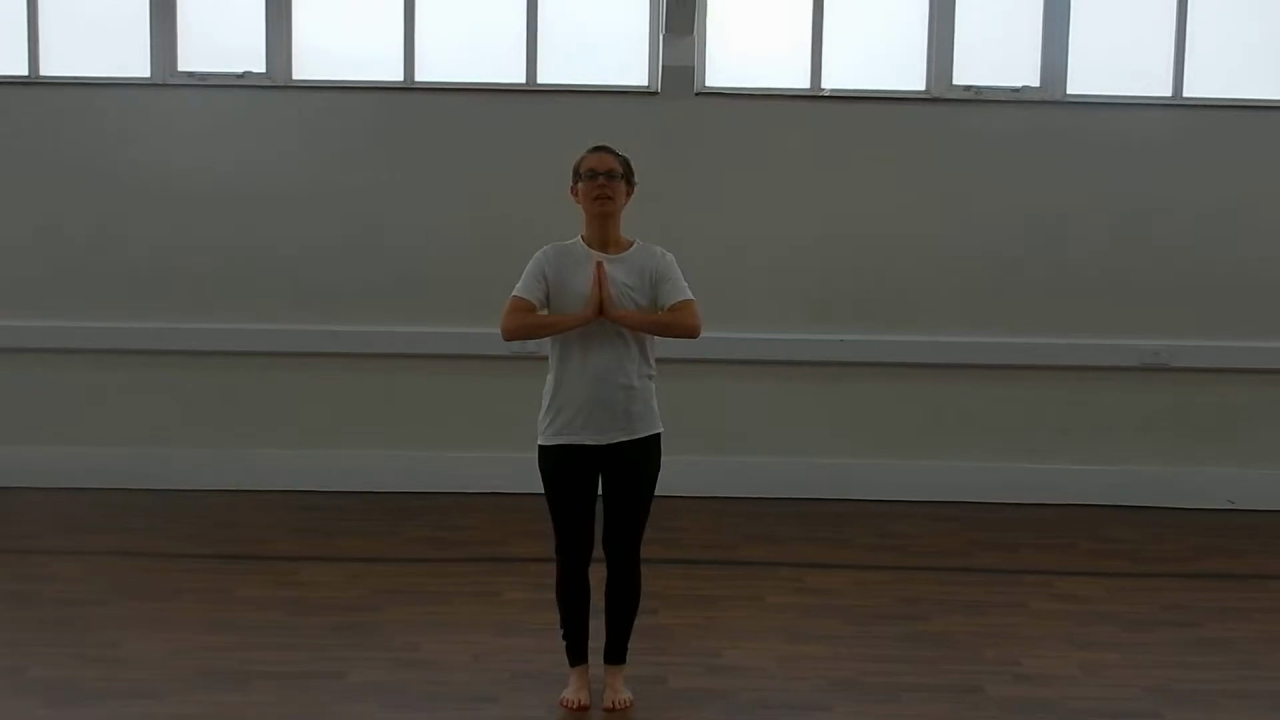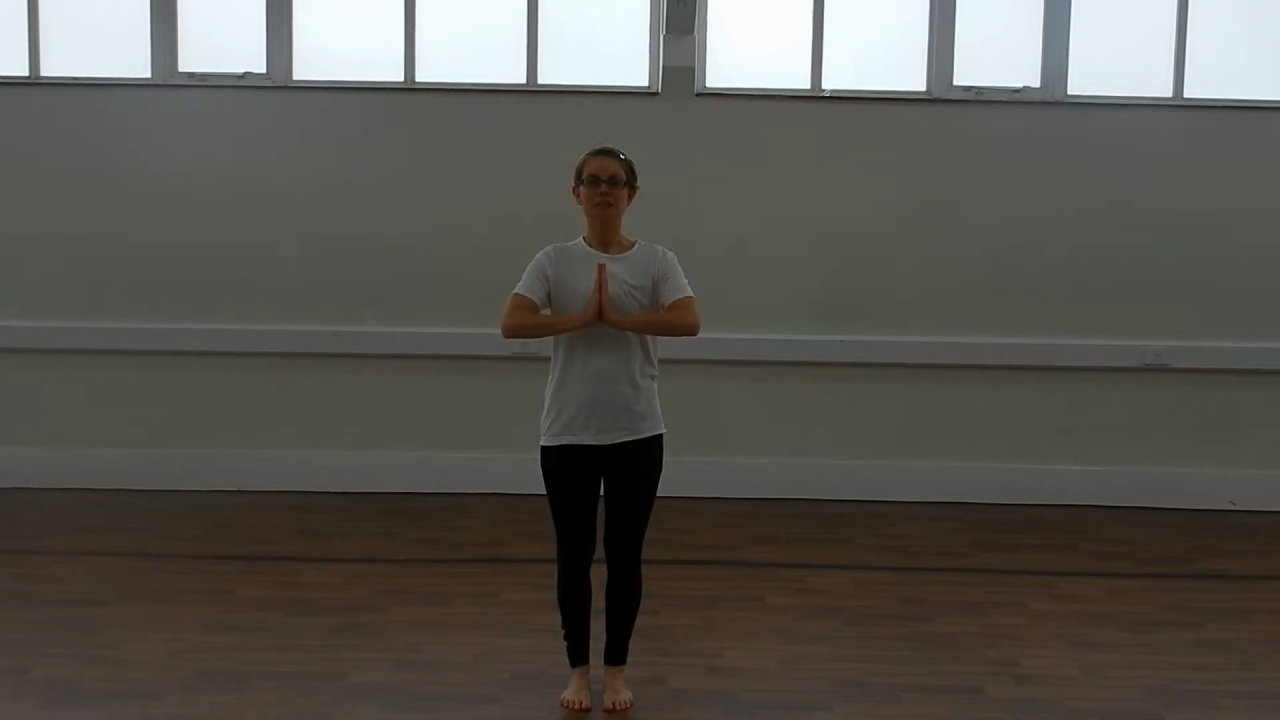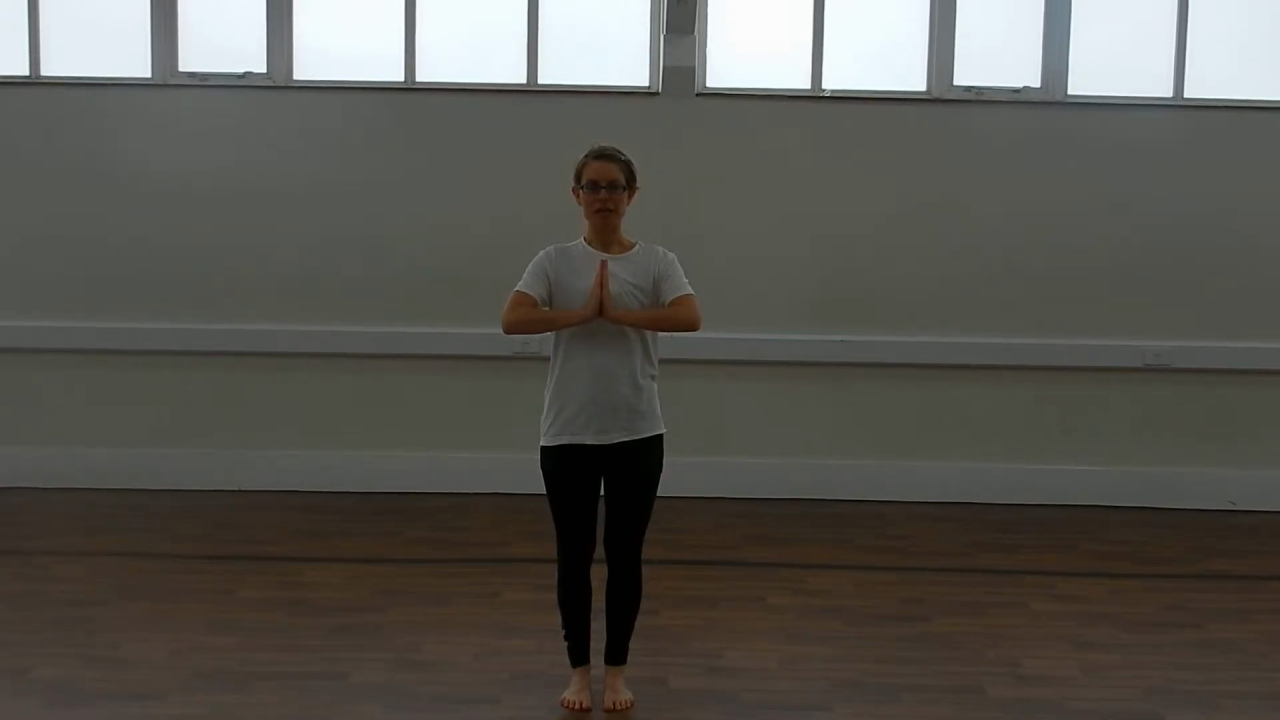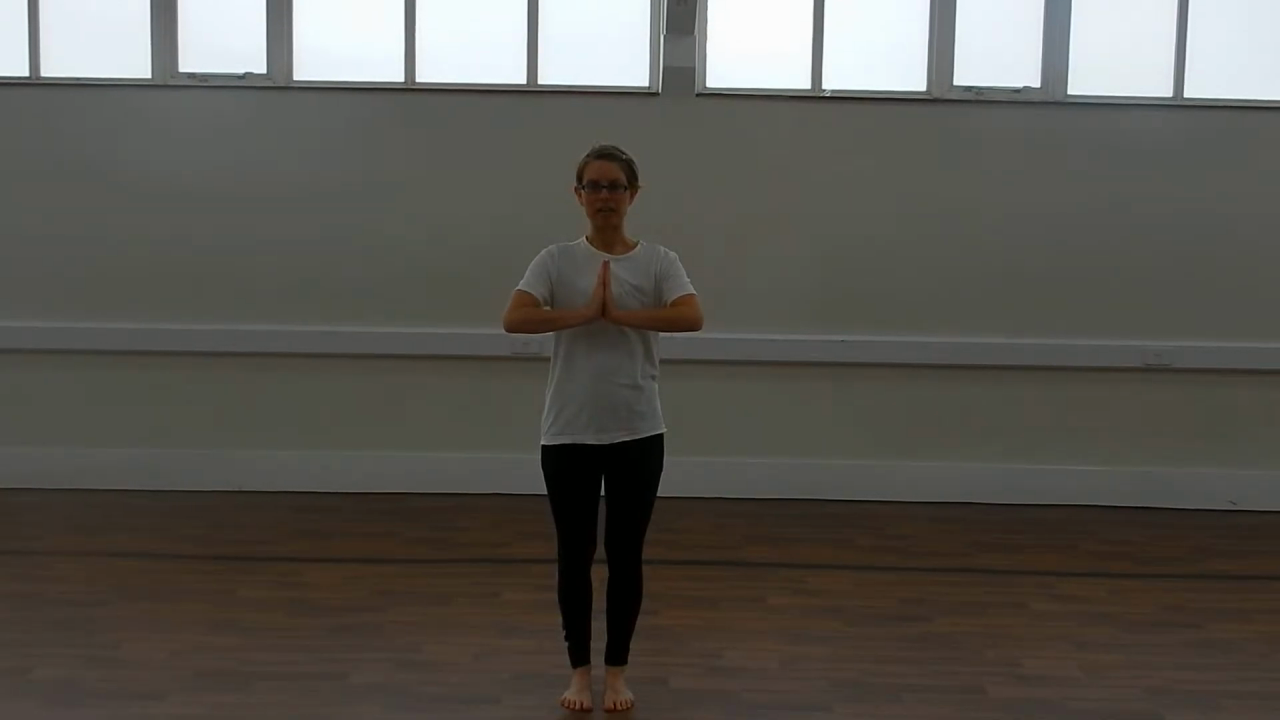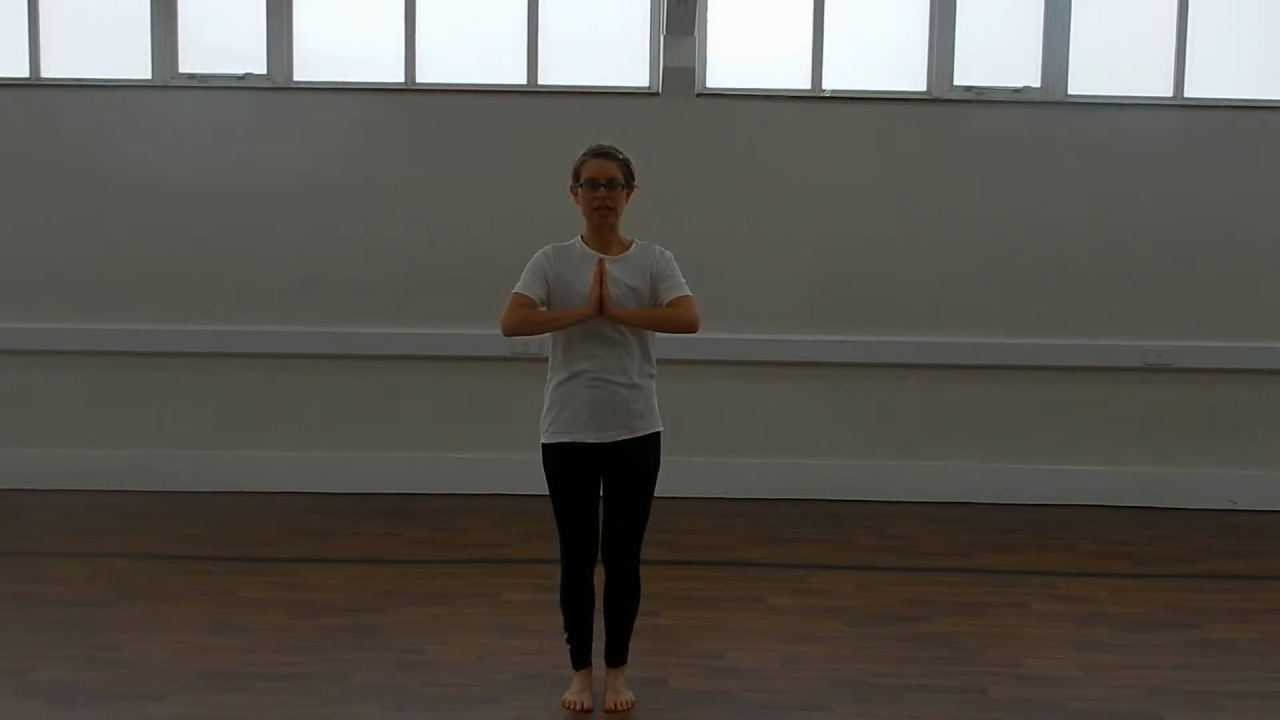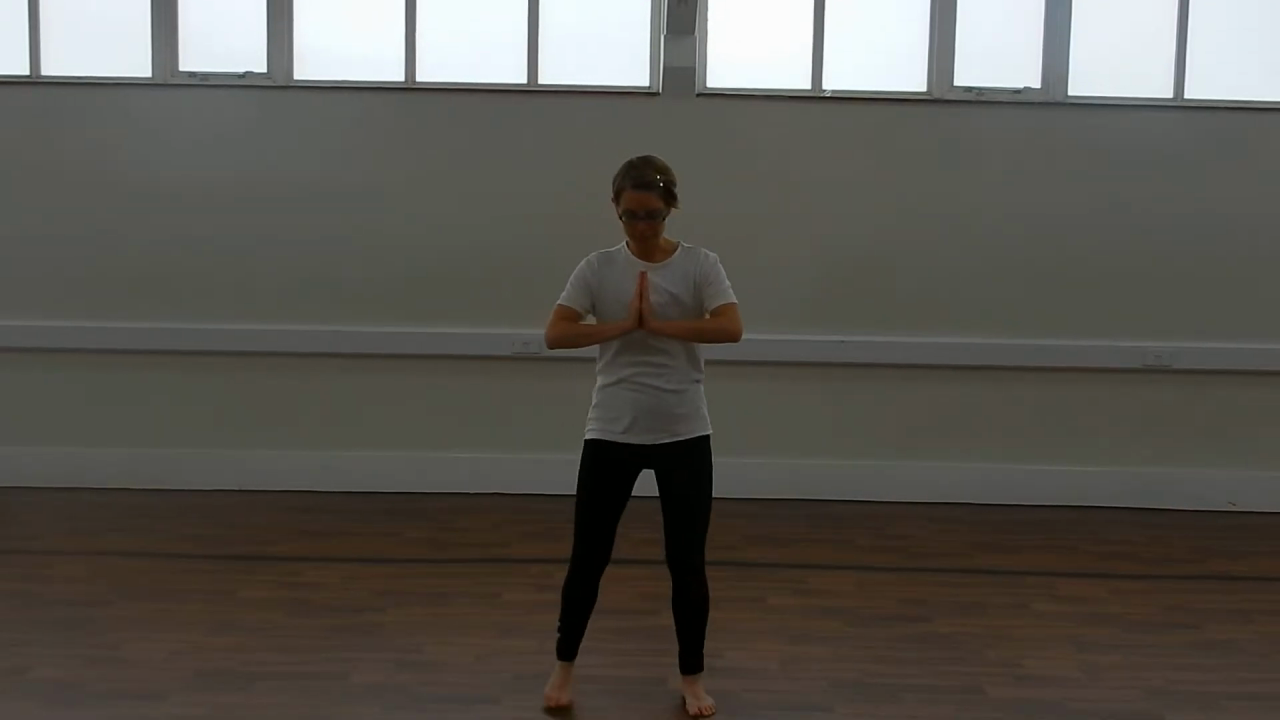
dt=0.7s
person 1, frame 1
left shoulder: (654, 261)
right shoulder: (551, 260)
left elbow: (689, 325)
right elbow: (511, 326)
left wrist: (619, 314)
right wrist: (581, 314)
left hip: (633, 434)
right hip: (566, 434)
left knee: (623, 554)
right knee: (573, 554)
left ankle: (615, 668)
right ankle: (578, 668)
person 1, frame 2
left shoulder: (656, 261)
right shoulder: (554, 261)
left elbow: (688, 322)
right elbow: (512, 324)
left wrist: (617, 316)
right wrist: (582, 316)
left hip: (635, 434)
right hip: (568, 435)
left knee: (624, 554)
right knee: (574, 554)
left ankle: (615, 670)
right ankle: (578, 670)
person 1, frame 3
left shoulder: (656, 261)
right shoulder: (554, 260)
left elbow: (689, 317)
right elbow: (512, 319)
left wrist: (618, 313)
right wrist: (582, 312)
left hip: (635, 434)
right hip: (568, 434)
left knee: (624, 555)
right knee: (574, 555)
left ankle: (615, 670)
right ankle: (579, 669)
person 1, frame 4
left shoulder: (657, 261)
right shoulder: (556, 260)
left elbow: (692, 317)
right elbow: (514, 319)
left wrist: (619, 313)
right wrist: (584, 312)
left hip: (636, 433)
right hip: (569, 434)
left knee: (625, 556)
right knee: (575, 556)
left ankle: (615, 670)
right ankle: (580, 670)
person 1, frame 5
left shoulder: (654, 260)
right shoulder: (553, 260)
left elbow: (688, 320)
right elbow: (512, 322)
left wrist: (616, 311)
right wrist: (582, 311)
left hip: (634, 431)
right hip: (569, 432)
left knee: (623, 556)
right knee: (578, 557)
left ankle: (616, 670)
right ankle: (581, 672)
person 1, frame 6
left shoulder: (700, 264)
right shoulder: (598, 268)
left elbow: (731, 329)
right elbow: (556, 334)
left wrist: (660, 325)
right wrist: (624, 326)
left hip: (681, 434)
right hip: (612, 431)
left knee: (686, 561)
right knee: (588, 555)
right ankle: (563, 666)
